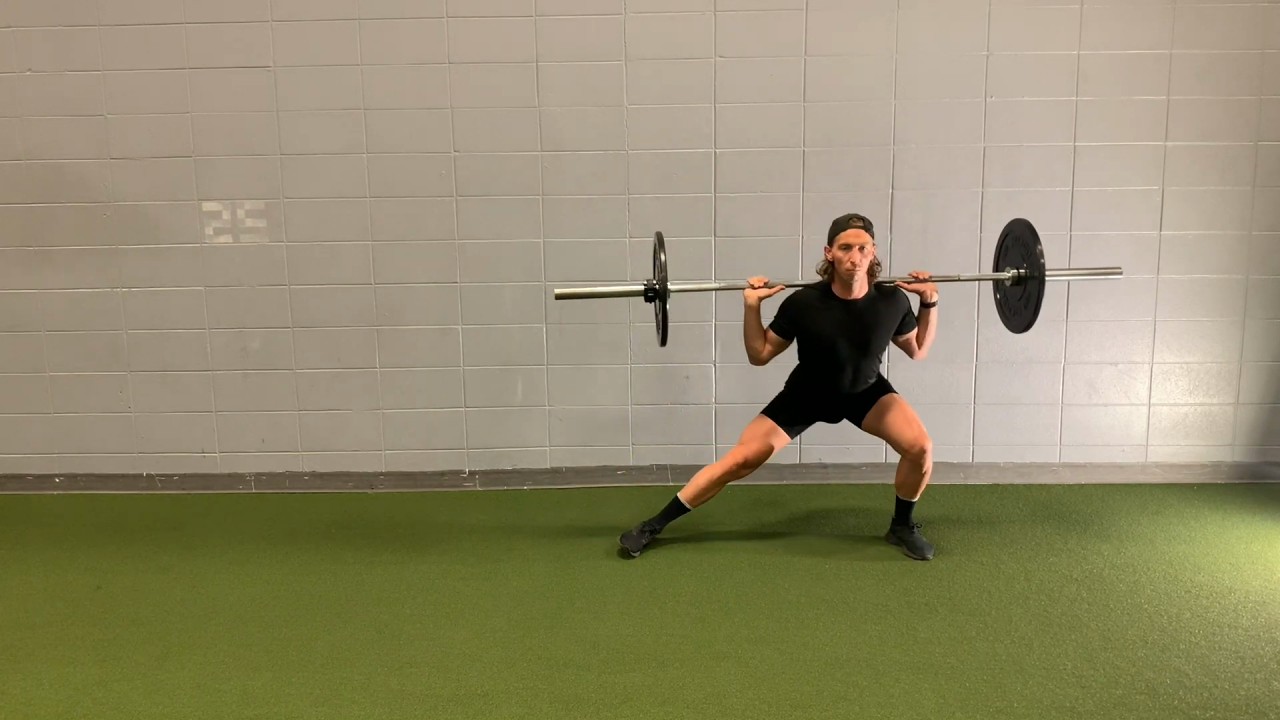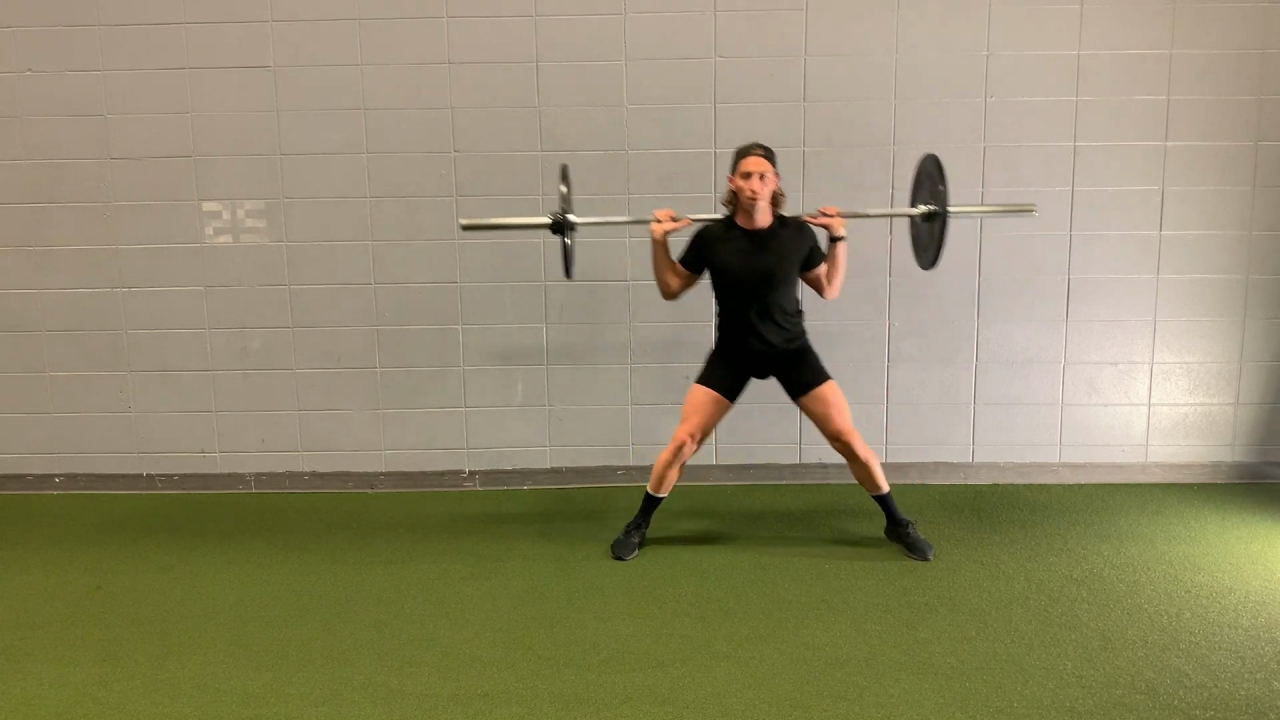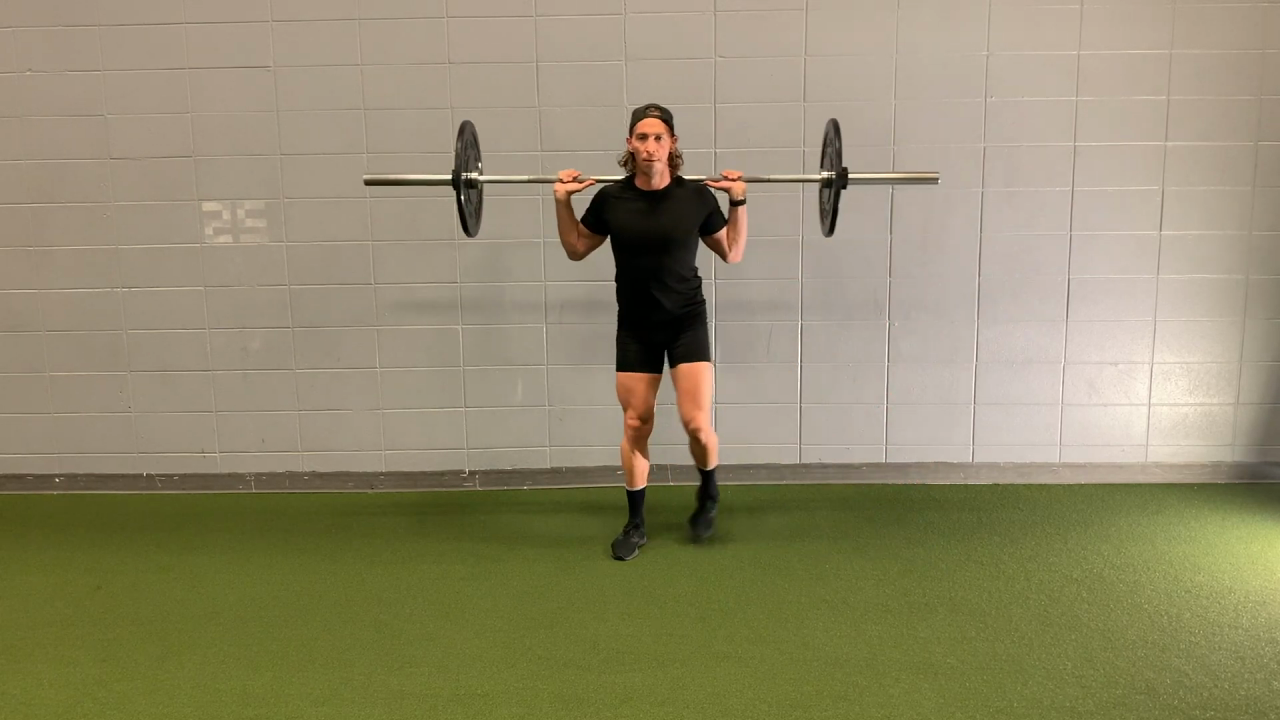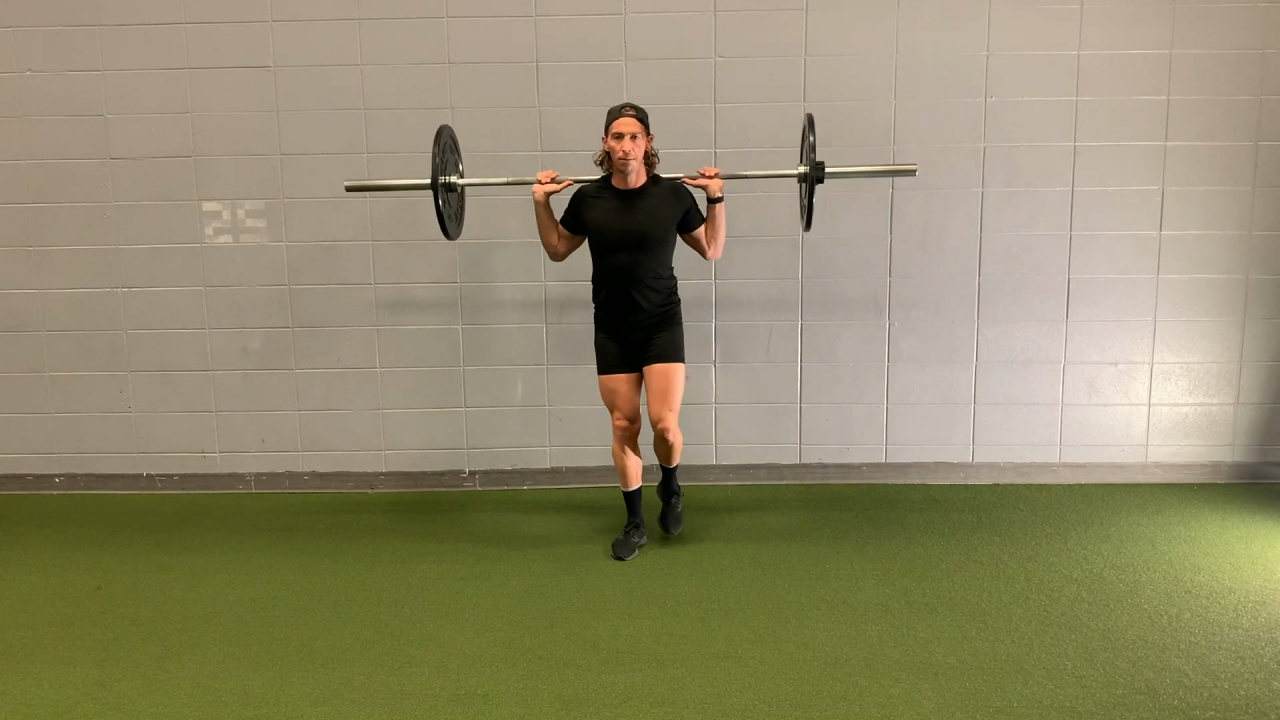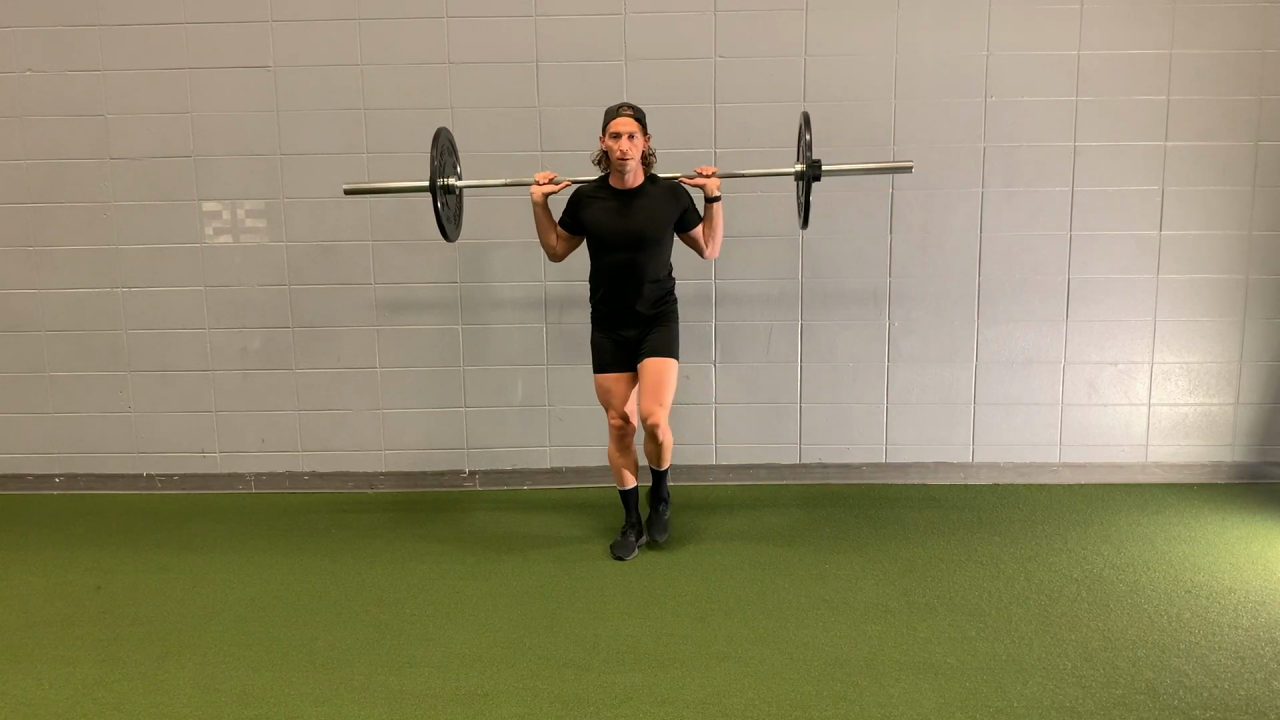
dt=0.5s
person 1, frame 1
left shoulder: (892, 301)
right shoulder: (804, 303)
left elbow: (917, 350)
right elbow: (760, 355)
left wrist: (930, 302)
right wrist: (752, 307)
left hip: (865, 391)
right hip: (805, 395)
left knee: (919, 446)
right knee: (740, 460)
left ankle: (902, 526)
right ankle: (654, 524)
person 1, frame 2
left shoulder: (797, 233)
right shoulder: (711, 237)
left elbow: (828, 289)
right elbow: (671, 289)
left wrist: (836, 237)
right wrist: (658, 242)
left hip: (791, 348)
right hip: (733, 352)
left knee: (846, 437)
right knee: (685, 438)
left ankle: (897, 523)
right ankle: (639, 525)
person 1, frame 3
left shoulder: (697, 197)
right shoulder: (610, 199)
left elbow: (732, 253)
right elbow: (576, 249)
left wrist: (738, 202)
right wrist: (562, 201)
left hip: (686, 320)
right hip: (635, 326)
left knee: (696, 422)
right knee: (635, 424)
left ankle: (708, 490)
right ankle: (635, 523)
person 1, frame 4
left shoulder: (674, 195)
right shoulder: (587, 198)
left elbow: (711, 250)
right elbow: (557, 250)
left wrist: (715, 198)
right wrist: (540, 202)
left hip: (662, 322)
right hip: (612, 328)
left knee: (665, 423)
right knee: (624, 426)
left ankle: (670, 489)
right ankle: (634, 523)
person 1, frame 5
left shoulder: (671, 195)
right shoulder: (585, 198)
left elbow: (709, 248)
right elbow: (556, 251)
left wrist: (713, 197)
right wrist: (539, 204)
left hip: (658, 320)
right hip: (608, 327)
left knee: (654, 420)
right knee: (619, 426)
left ankle: (660, 494)
right ankle: (632, 523)
